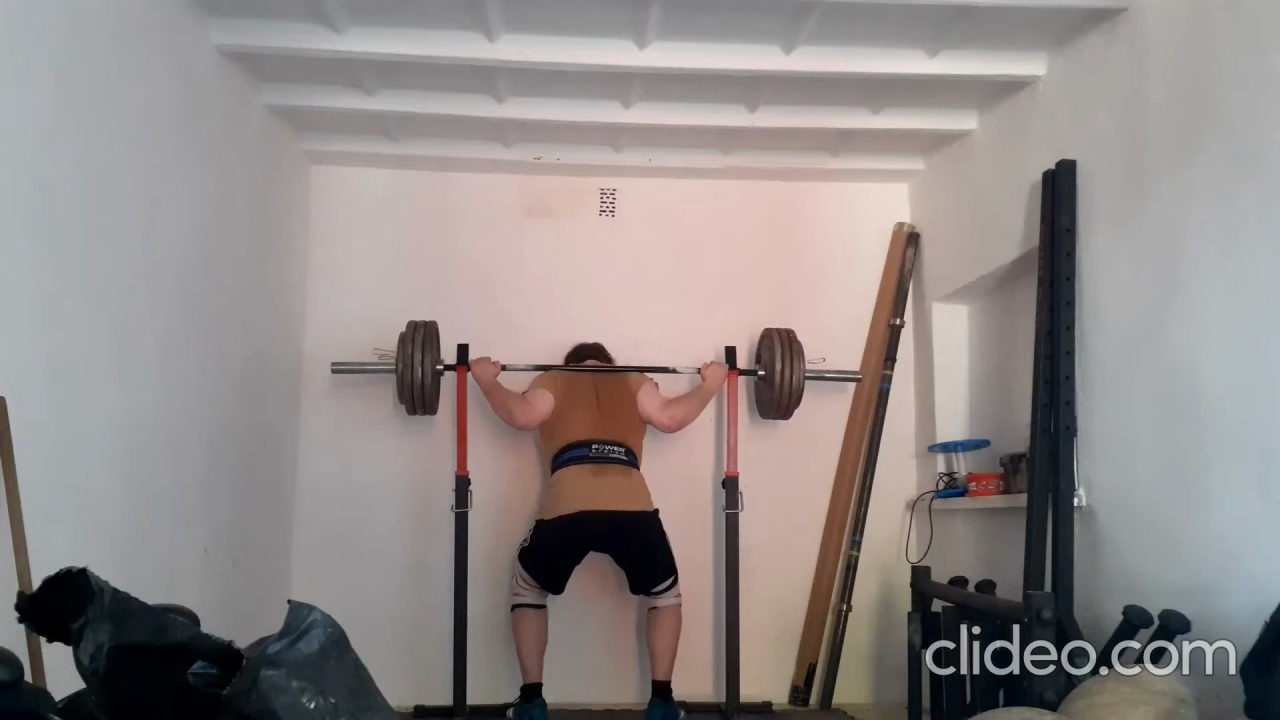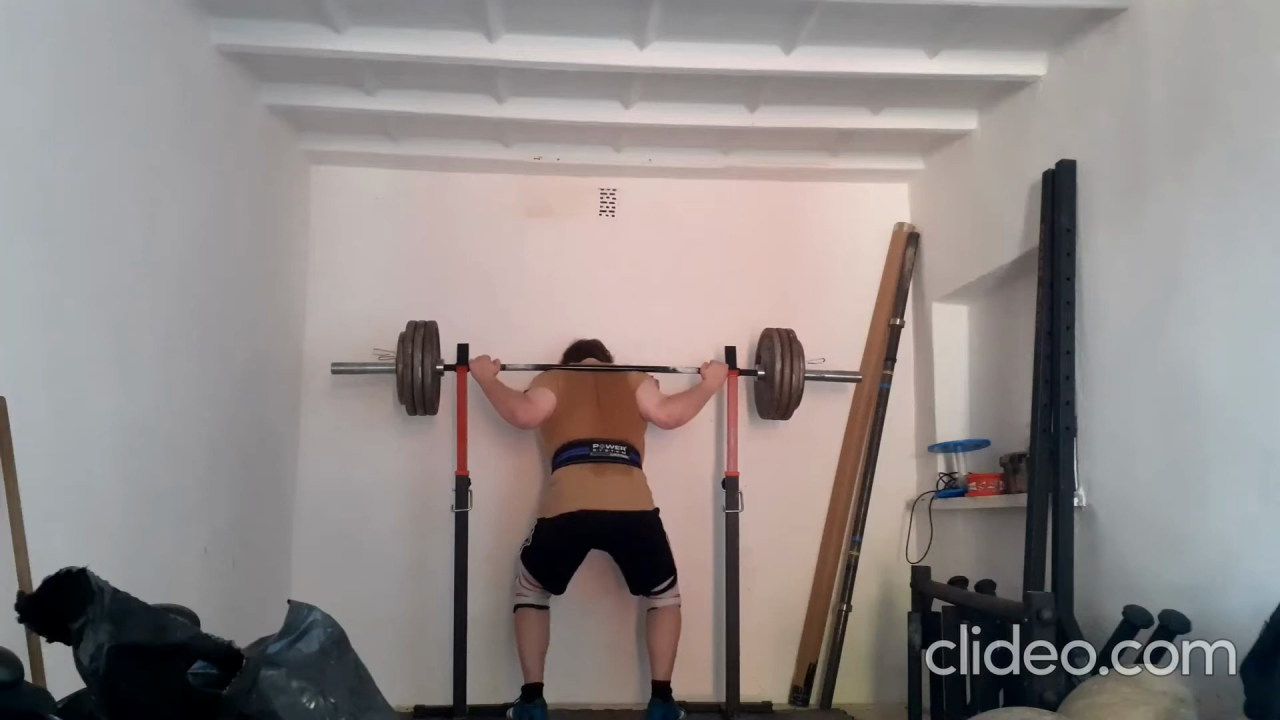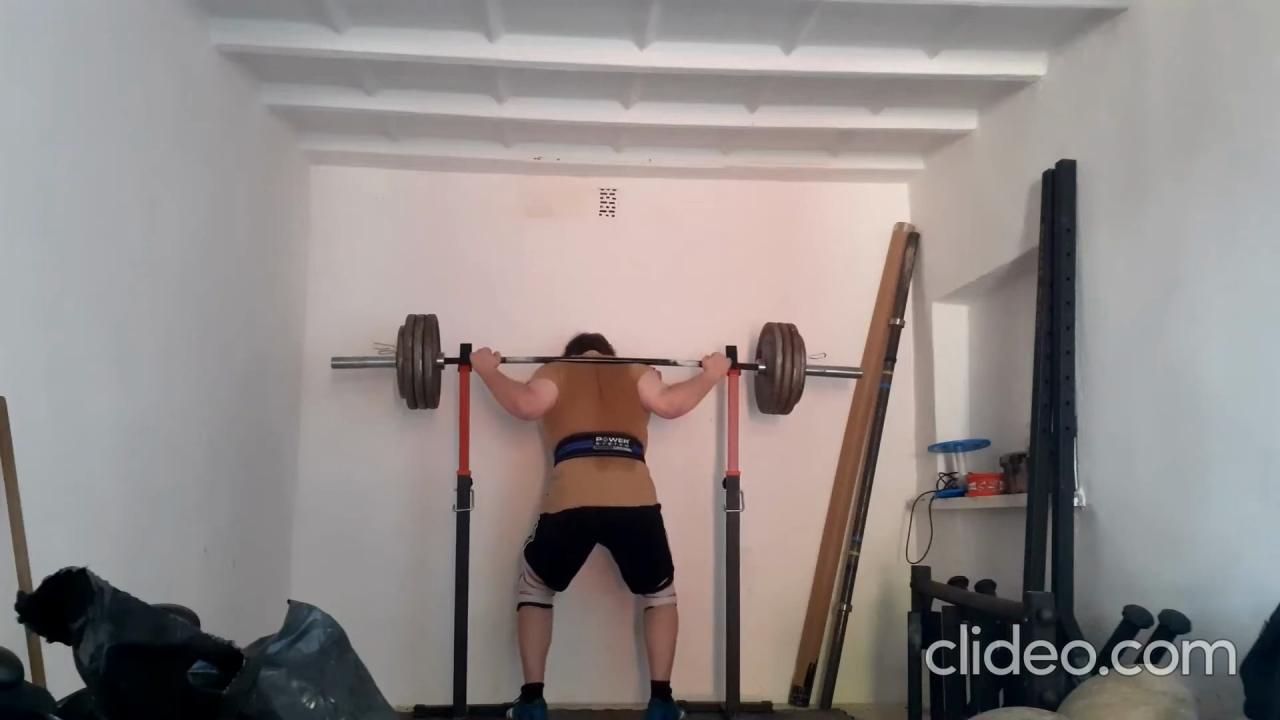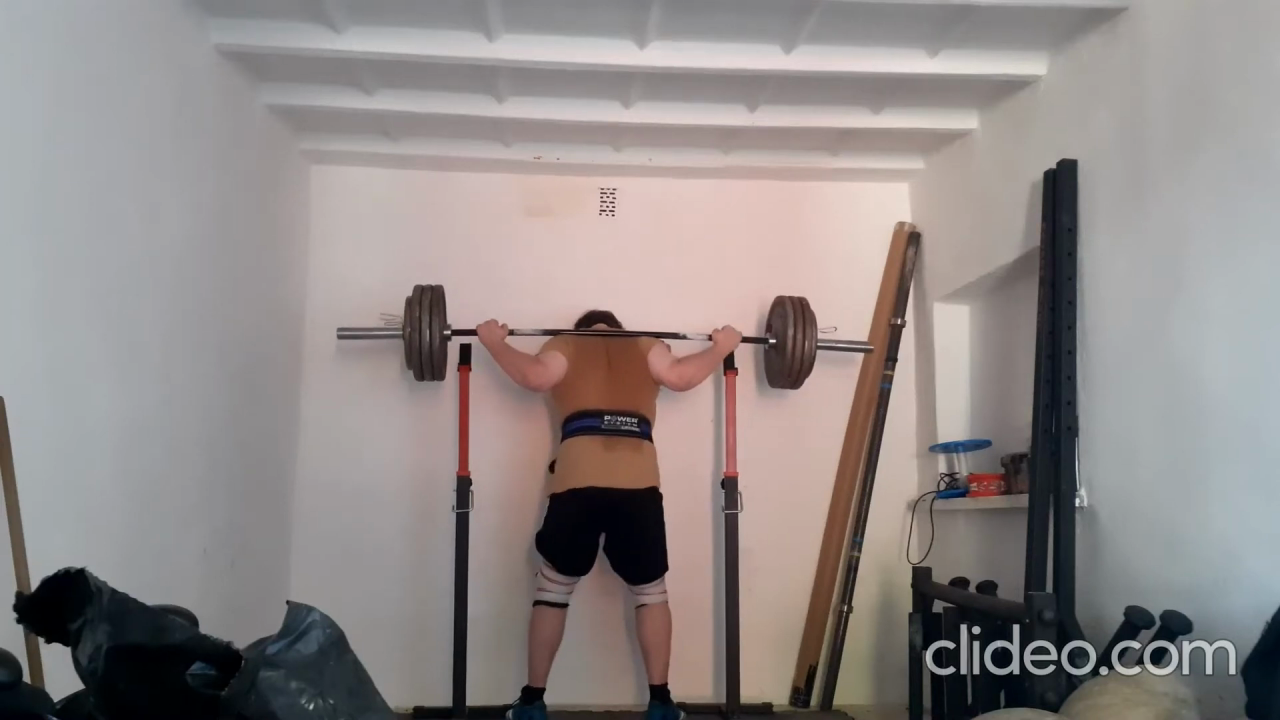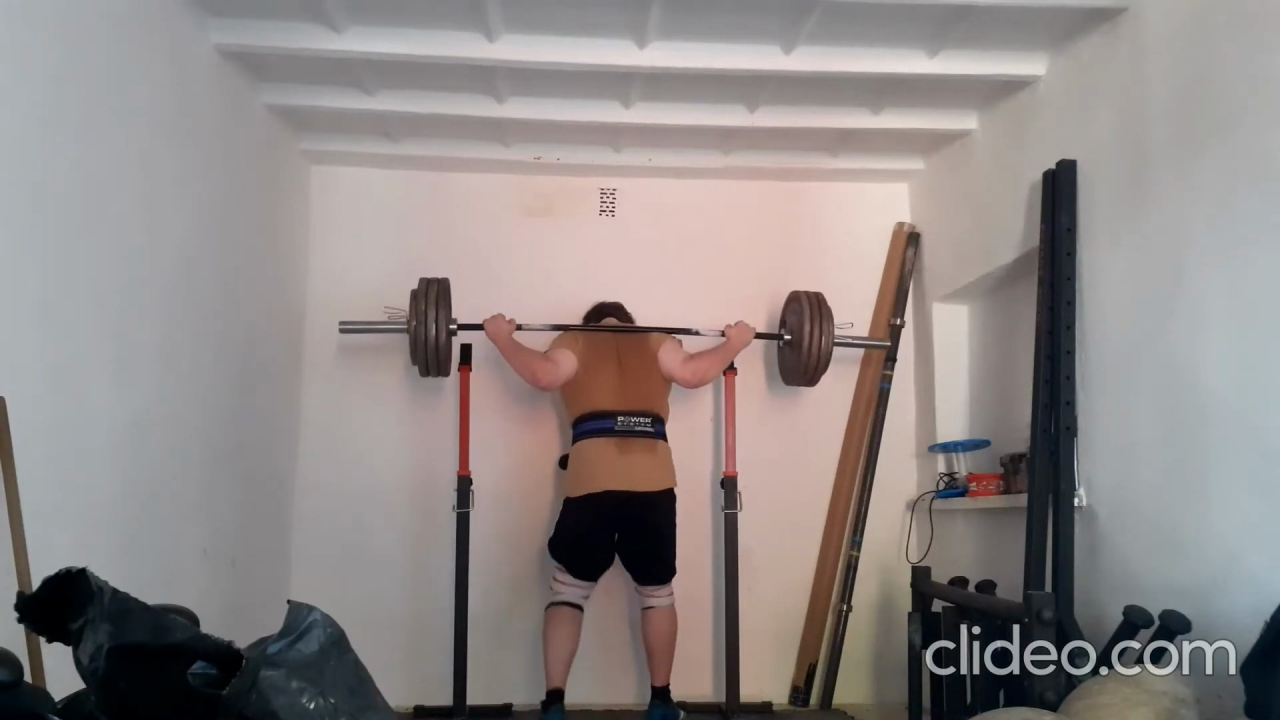
dt=0.5s
person 1, frame 1
left shoulder: (553, 381)
right shoulder: (633, 381)
left elbow: (521, 416)
right elbow: (670, 418)
left wrist: (486, 379)
right wrist: (710, 384)
left hip: (567, 507)
right hip: (632, 507)
left knee: (527, 591)
right knee: (665, 595)
person 1, frame 2
left shoulder: (553, 380)
right shoulder: (634, 379)
left elbow: (523, 415)
right elbow: (668, 414)
left wrist: (486, 378)
right wrist: (711, 383)
left hip: (568, 504)
right hip: (632, 505)
left knee: (530, 592)
right knee: (664, 596)
person 1, frame 3
left shoulder: (555, 371)
right shoulder: (636, 372)
left elbow: (525, 405)
right elbow: (670, 403)
left wrist: (487, 370)
right wrist: (712, 374)
left hip: (571, 499)
right hip: (635, 500)
left knee: (534, 590)
right knee: (659, 595)
person 1, frame 4
left shoulder: (564, 344)
right shoulder: (646, 345)
left elbow: (534, 376)
right elbow: (681, 376)
left wrist: (493, 342)
right wrist: (722, 347)
left hip: (578, 480)
right hip: (638, 481)
left knee: (553, 589)
right knee: (650, 592)
person 1, frame 5
left shoulder: (574, 341)
right shoulder: (656, 342)
left elbow: (543, 375)
right elbow: (693, 373)
left wrist: (502, 338)
right wrist: (735, 343)
left hip: (591, 481)
right hip: (653, 482)
left knee: (568, 591)
right knee: (657, 594)
